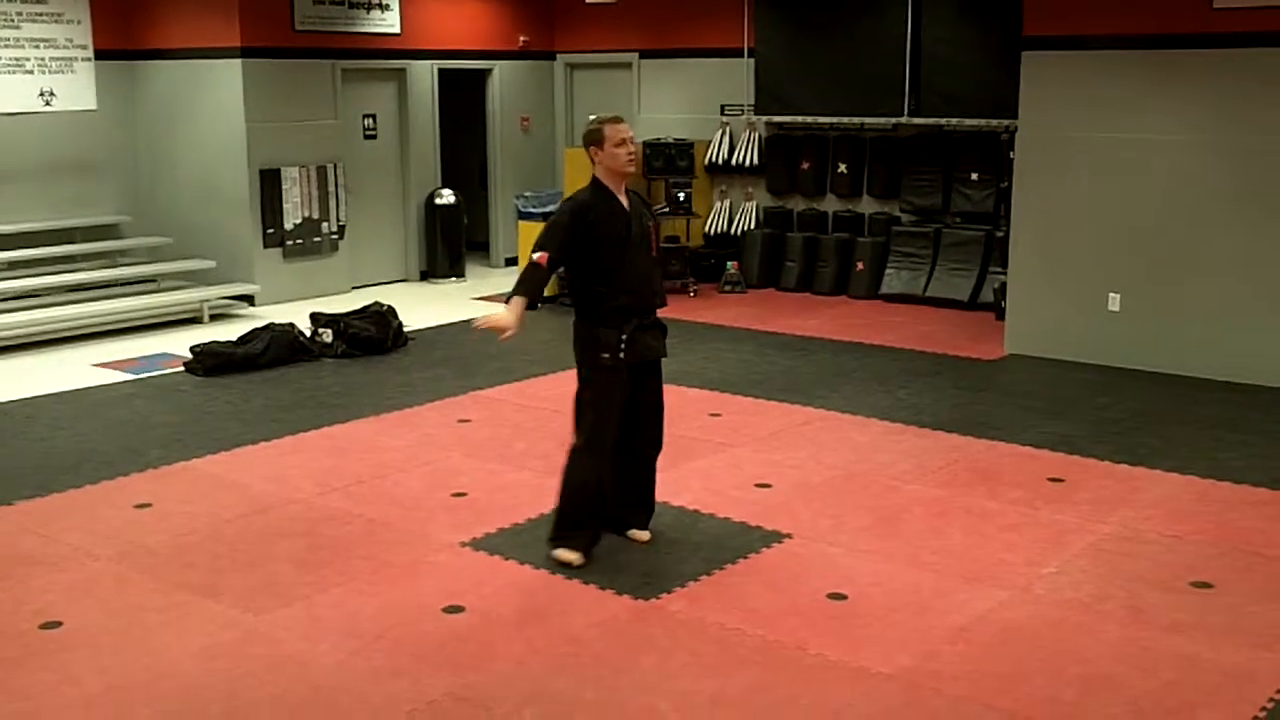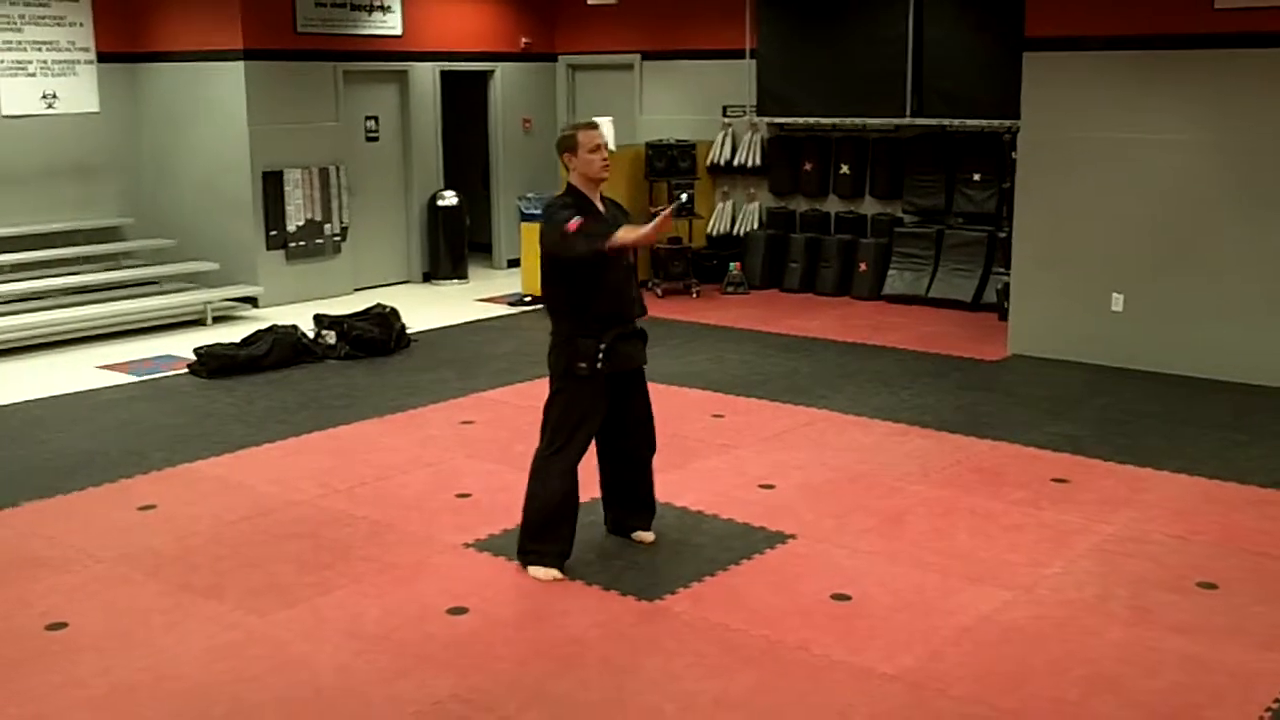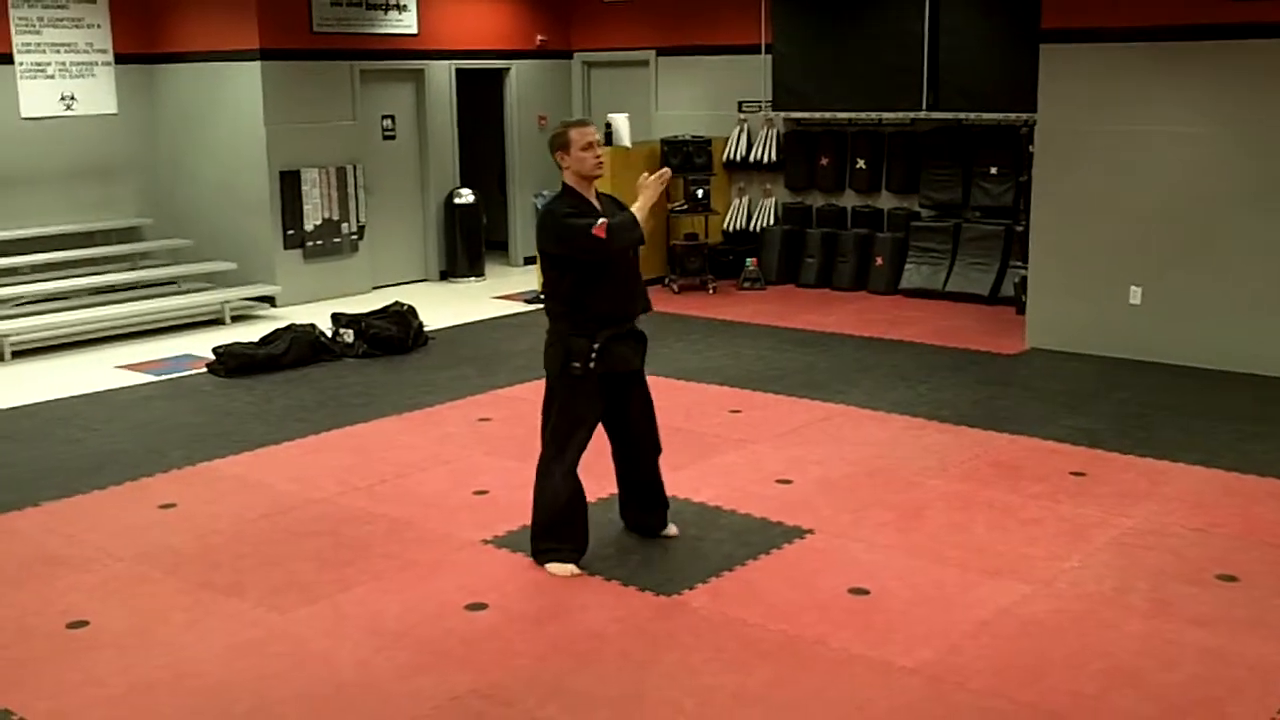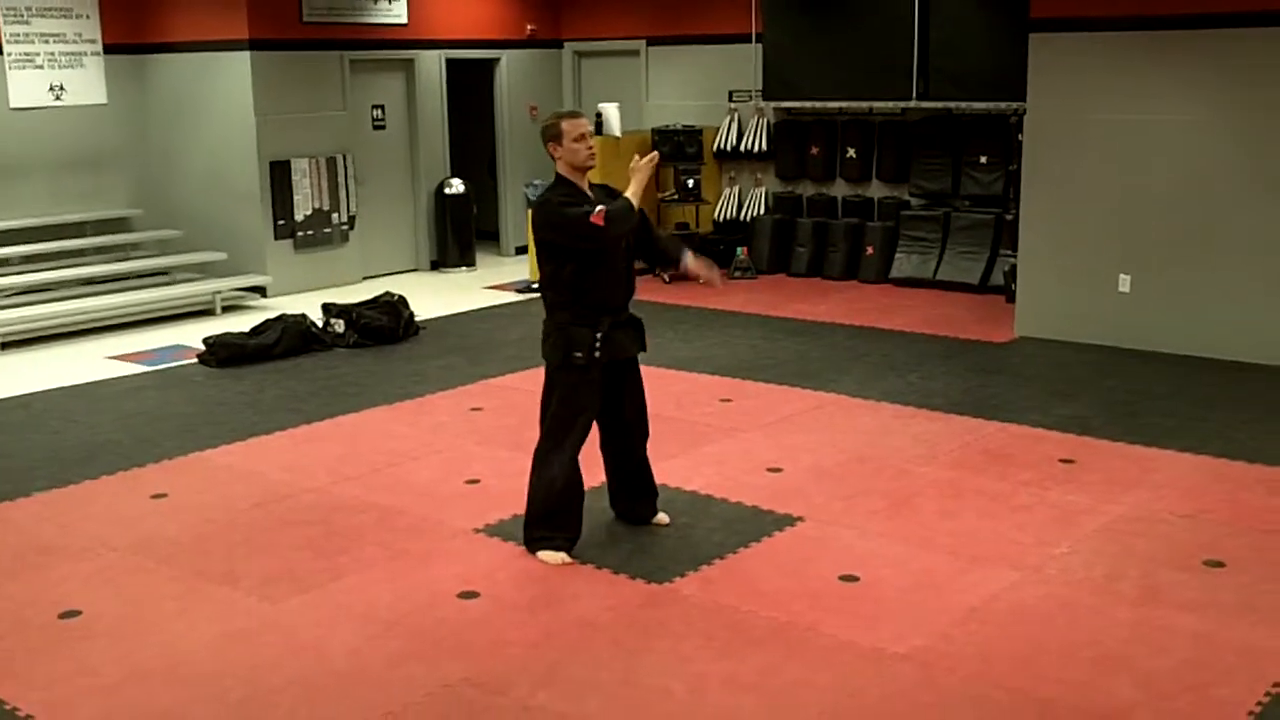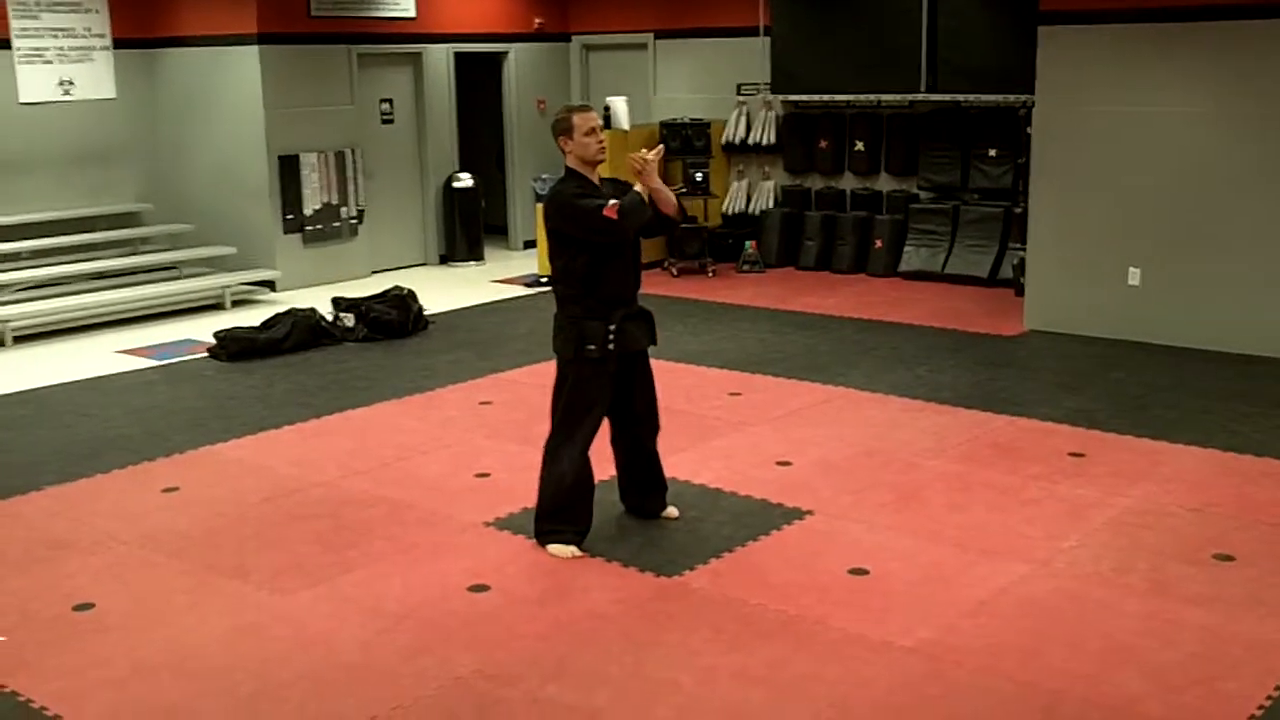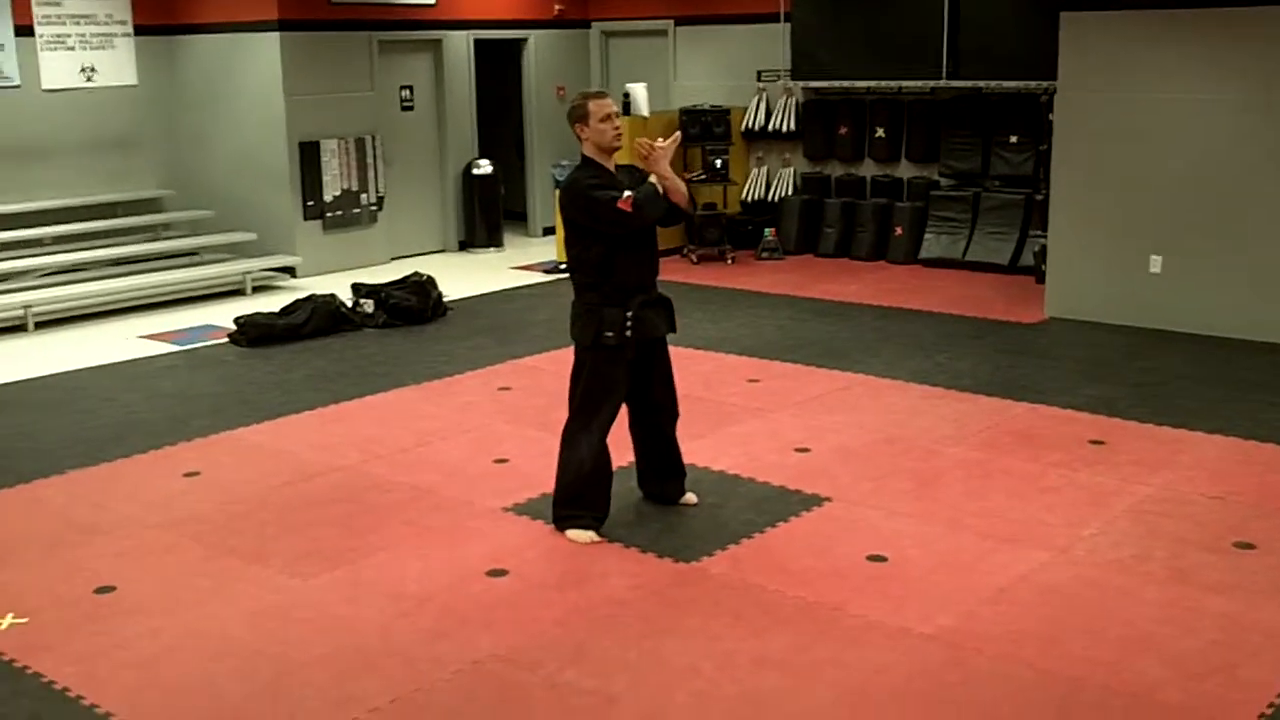
dt=0.3s
person 1, frame 1
left shoulder: (643, 207)
right shoulder: (581, 208)
right elbow: (544, 259)
left wrist: (650, 320)
right wrist: (514, 309)
left hip: (643, 334)
right hip: (601, 339)
left knee: (642, 435)
right knee: (597, 438)
left ankle: (629, 517)
right ankle: (573, 536)
person 1, frame 2
left shoulder: (615, 211)
right shoulder: (560, 214)
right elbow: (585, 242)
right wrist: (638, 236)
left hip: (623, 343)
right hip: (579, 350)
left knee: (634, 440)
right knee: (560, 449)
left ankle: (630, 517)
right ankle: (541, 549)
person 1, frame 3
left shoulder: (613, 207)
right shoulder: (557, 216)
right elbow: (611, 243)
right wrist: (645, 202)
left hip: (621, 343)
right hip: (576, 350)
left knee: (639, 438)
right knee: (563, 449)
left ankle: (646, 516)
right ankle: (554, 546)
person 1, frame 4
left shoulder: (607, 196)
right shoulder: (552, 206)
left elbow: (648, 239)
right elbow: (607, 230)
left wrist: (688, 261)
right wrist: (637, 185)
left hip: (617, 329)
right hip: (575, 338)
left knee: (628, 426)
right knee: (562, 437)
left ankle: (636, 505)
right ankle: (548, 533)
person 1, frame 5
left shoulder: (615, 188)
right shoulder: (564, 199)
left elbow: (664, 220)
right elbow: (622, 223)
left wrist: (652, 182)
right wrist: (641, 185)
left hip: (626, 322)
right hip: (585, 331)
left knee: (638, 419)
right knee: (573, 430)
left ankle: (645, 498)
right ankle: (557, 527)
person 1, frame 6
left shoulder: (632, 176)
right shoulder: (579, 187)
left elbow: (679, 210)
right elbow: (635, 215)
left wrist: (662, 171)
right wrist: (658, 172)
left hip: (645, 309)
right hip: (603, 318)
left knee: (657, 405)
right knee: (591, 418)
left ankle: (664, 485)
right ankle: (575, 513)
